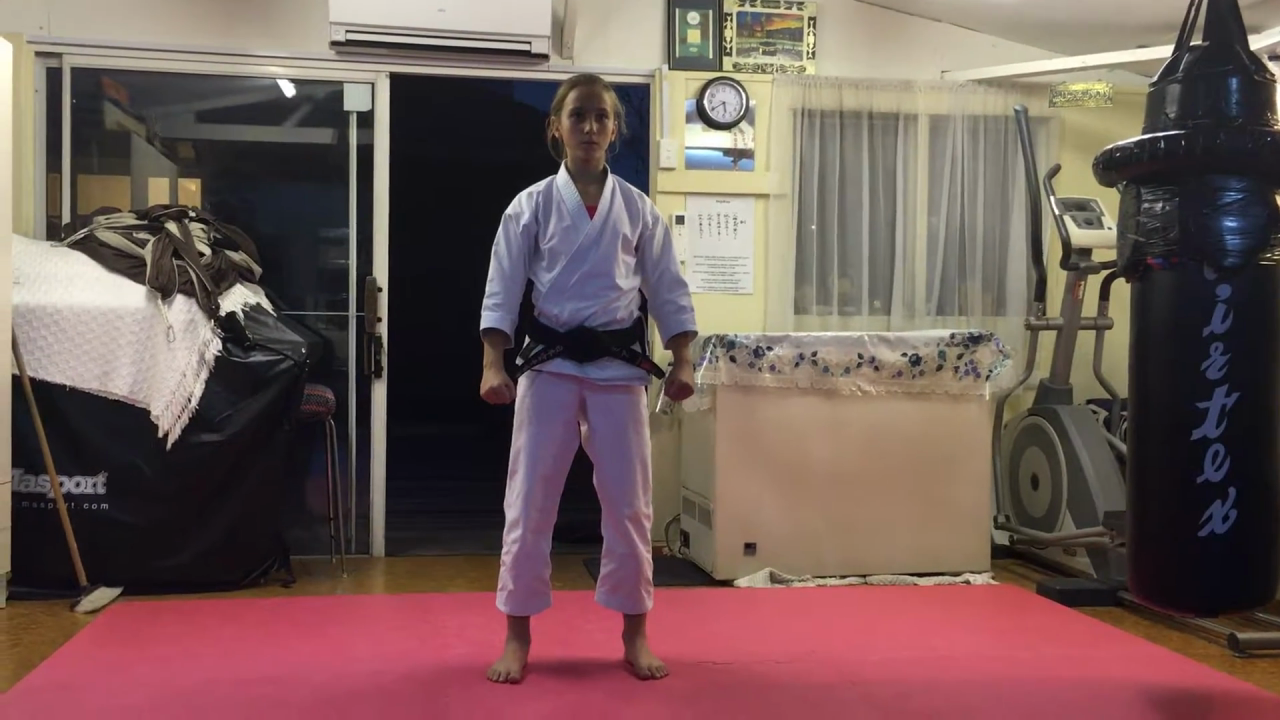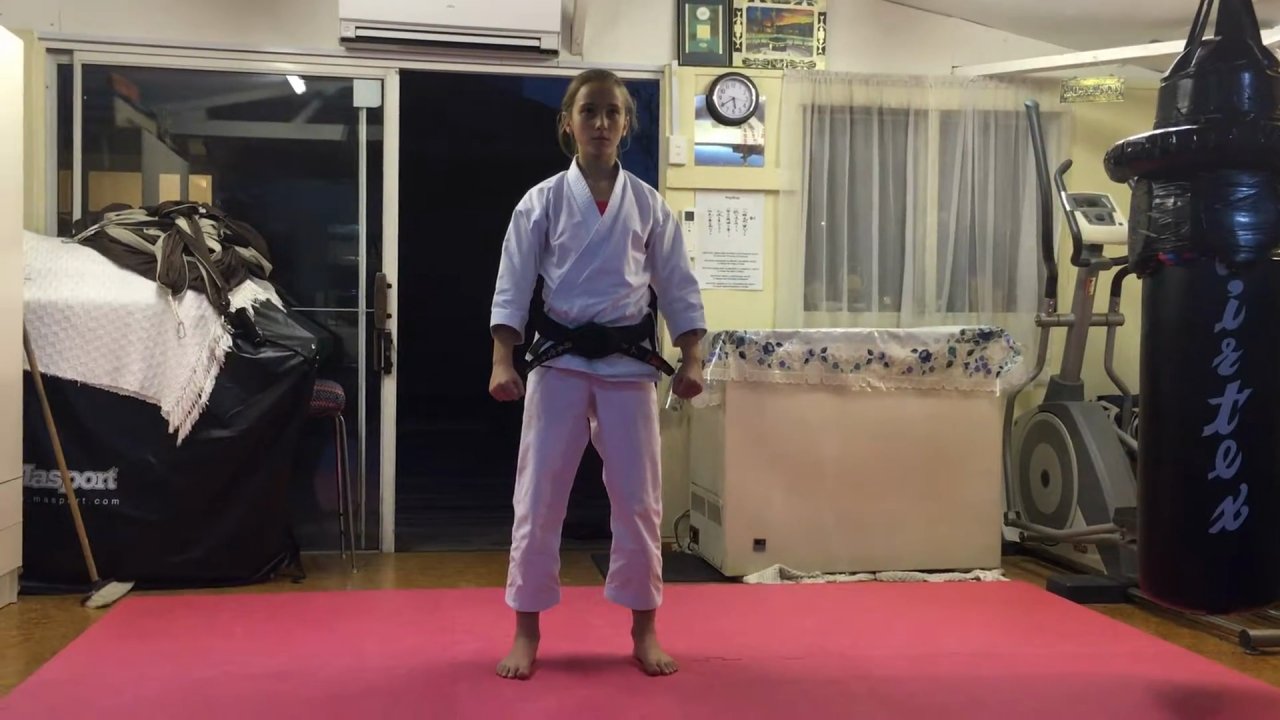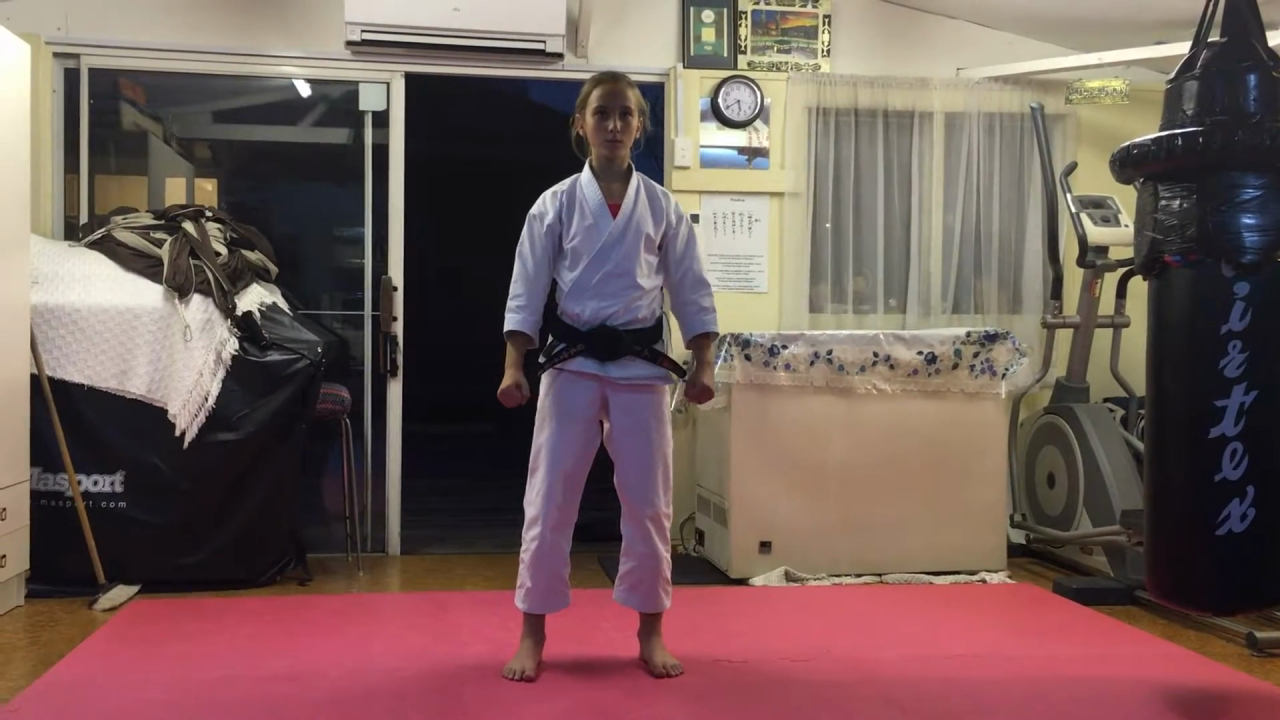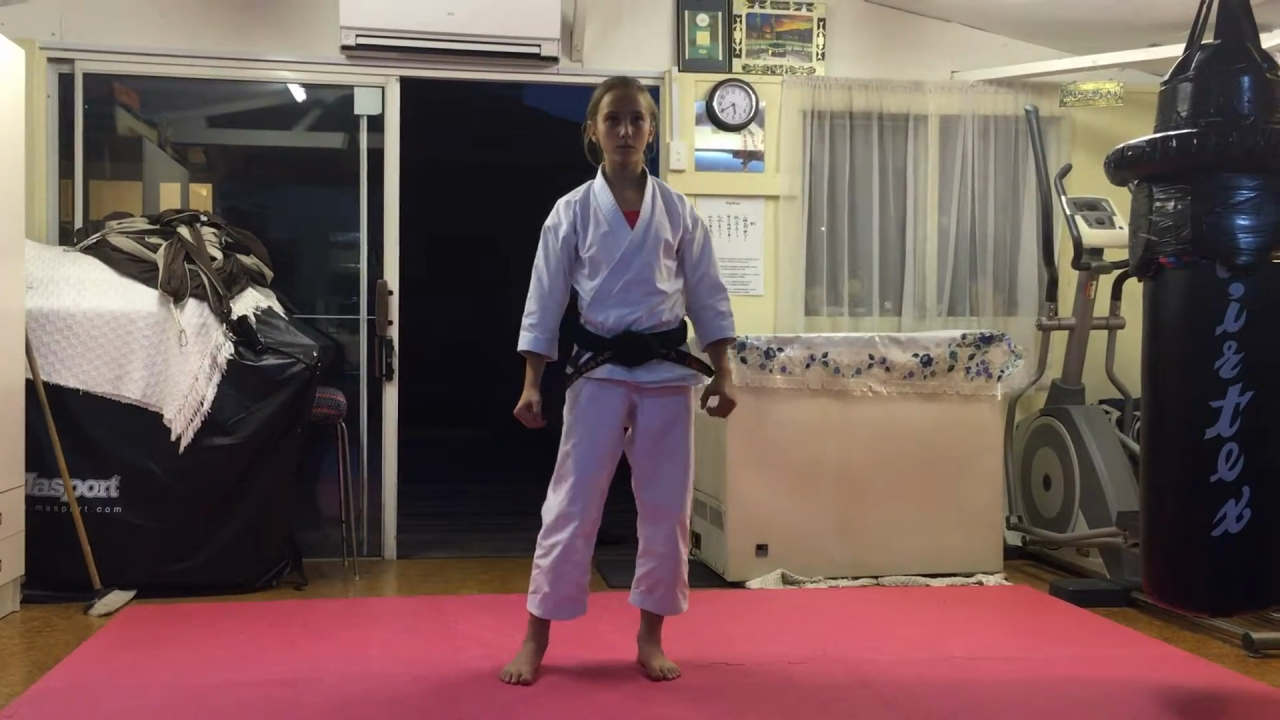
dt=0.4s
person 1, frame 1
left shoulder: (637, 208)
right shoulder: (532, 205)
left elbow: (668, 289)
right elbow: (503, 288)
left wrist: (682, 361)
right wrist: (493, 363)
left hip: (619, 366)
right hip: (549, 364)
left knee: (629, 501)
right knee: (530, 499)
left ankle: (635, 632)
right ankle: (517, 634)
person 1, frame 2
left shoulder: (648, 204)
right shoulder: (542, 201)
left elbow: (677, 286)
right elbow: (513, 285)
left wrist: (691, 360)
right wrist: (502, 361)
left hip: (628, 361)
right hip: (560, 359)
left knee: (637, 497)
right knee: (539, 495)
left ankle: (644, 628)
right ankle: (526, 630)
person 1, frame 3
left shoulder: (661, 206)
right shoulder: (556, 204)
left elbow: (691, 289)
right elbow: (527, 289)
left wrist: (702, 364)
right wrist: (514, 364)
left hip: (642, 364)
right hip: (573, 362)
left knee: (648, 500)
right knee: (551, 497)
left ankle: (650, 631)
right ankle: (533, 632)
person 1, frame 4
left shoulder: (677, 210)
right shoulder: (572, 211)
left elbow: (707, 295)
right elbow: (546, 299)
left wrist: (721, 372)
right wrist: (533, 382)
left hip: (667, 370)
right hip: (599, 368)
left knee: (665, 505)
right knee: (573, 501)
left ankle: (650, 636)
right ankle: (537, 635)
